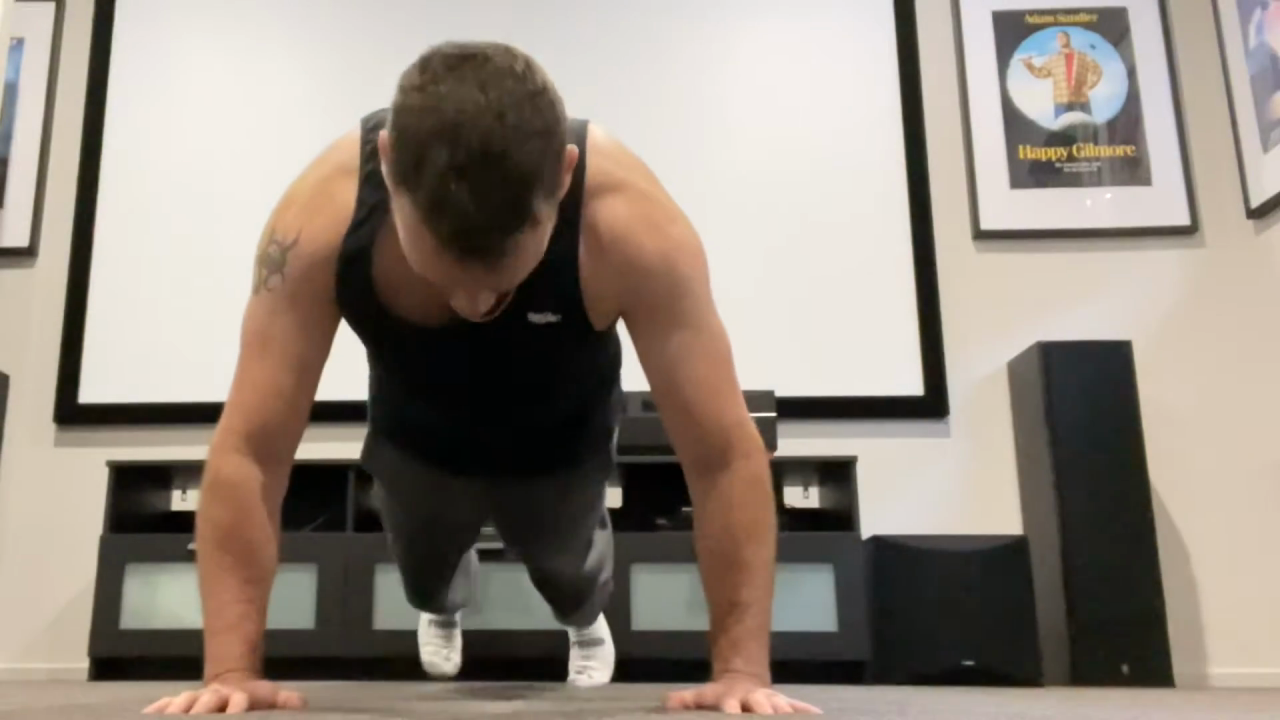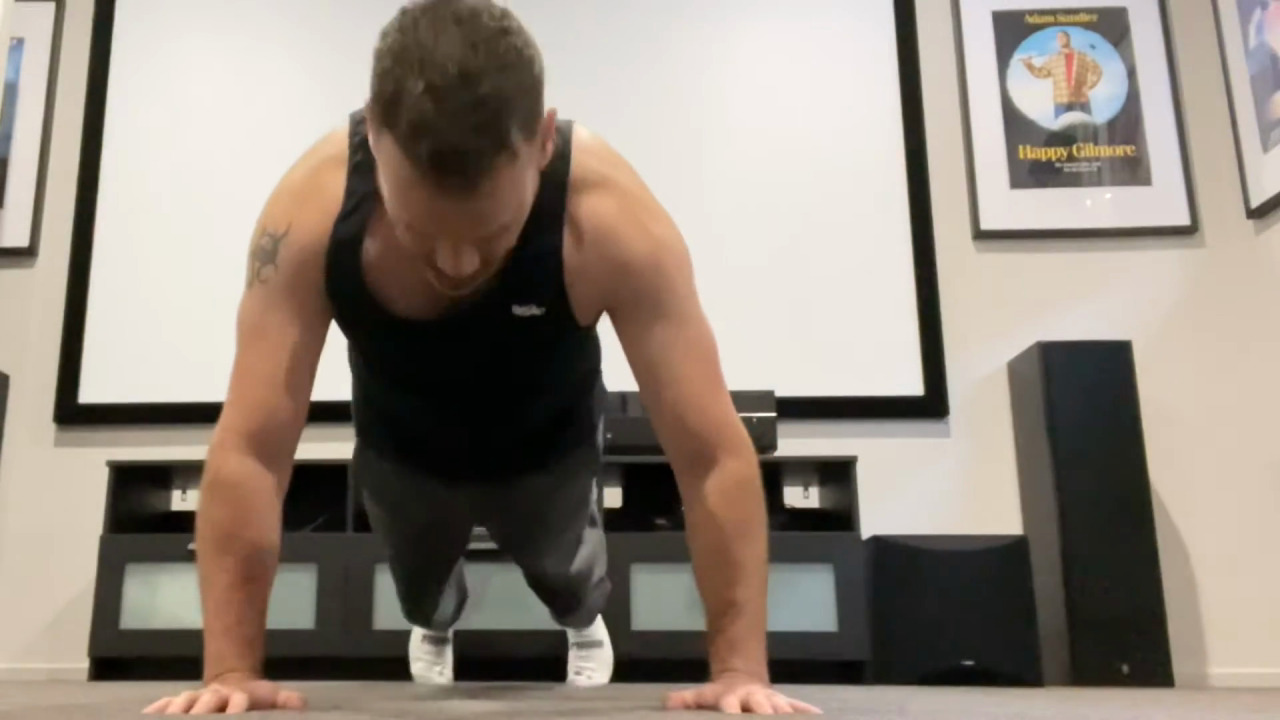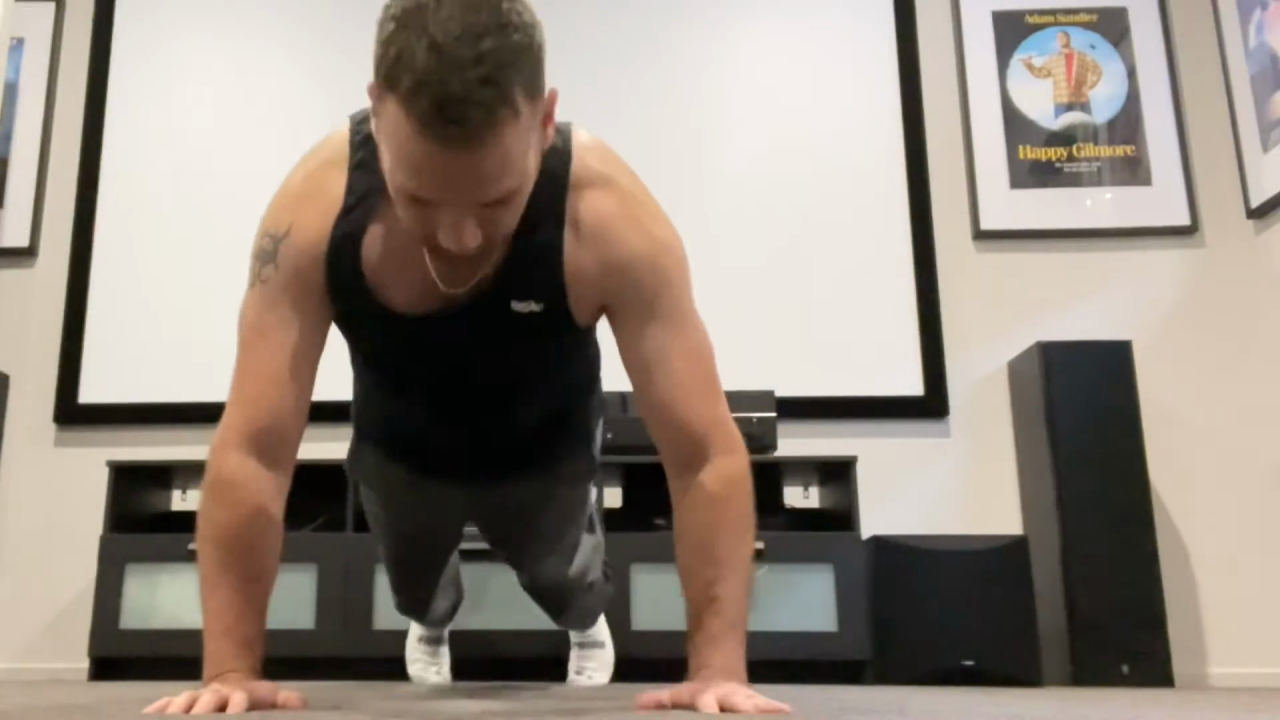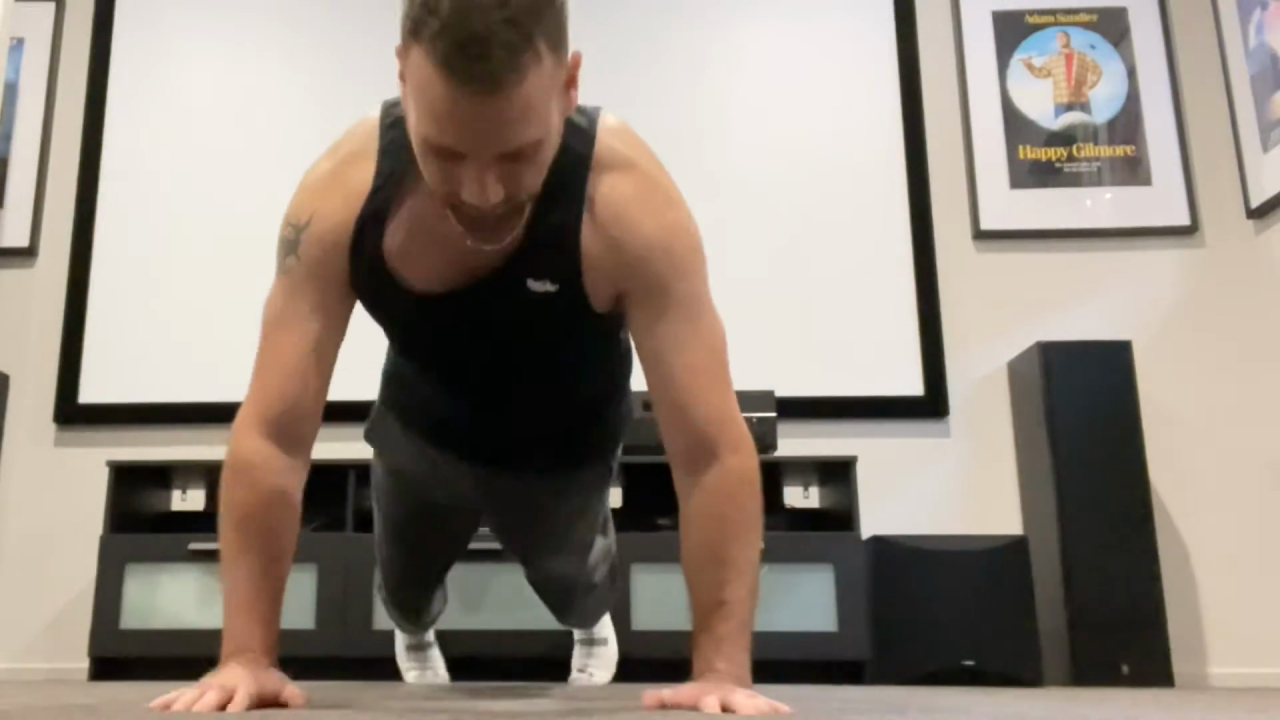
dt=0.2s
person 1, frame 1
left shoulder: (628, 223)
right shoulder: (323, 211)
left elbow: (724, 458)
right elbow: (249, 453)
left hip: (562, 447)
right hip: (413, 438)
left knee: (571, 570)
right knee: (426, 570)
left ankle: (587, 625)
right ankle: (443, 609)
person 1, frame 2
left shoulder: (610, 217)
right shoulder: (313, 204)
left elbow: (715, 453)
right elbow: (248, 451)
left hip: (548, 448)
right hip: (401, 449)
left knee: (565, 572)
right knee: (421, 582)
left ankle: (585, 624)
right ankle: (435, 626)
person 1, frame 3
left shoulder: (608, 215)
right shoulder: (317, 202)
left elbow: (706, 455)
right elbow: (250, 452)
left hip: (543, 447)
right hip: (396, 446)
left knee: (560, 575)
right knee: (414, 575)
left ankle: (587, 627)
right ankle: (430, 623)
person 1, frame 4
left shoulder: (629, 200)
right shoulder: (343, 187)
left elbow: (714, 451)
right elbow: (272, 435)
right wrist: (247, 655)
left hip: (568, 442)
right hip: (423, 429)
left knee: (571, 577)
right knee: (407, 581)
left ankle: (590, 626)
right ankle: (414, 633)
